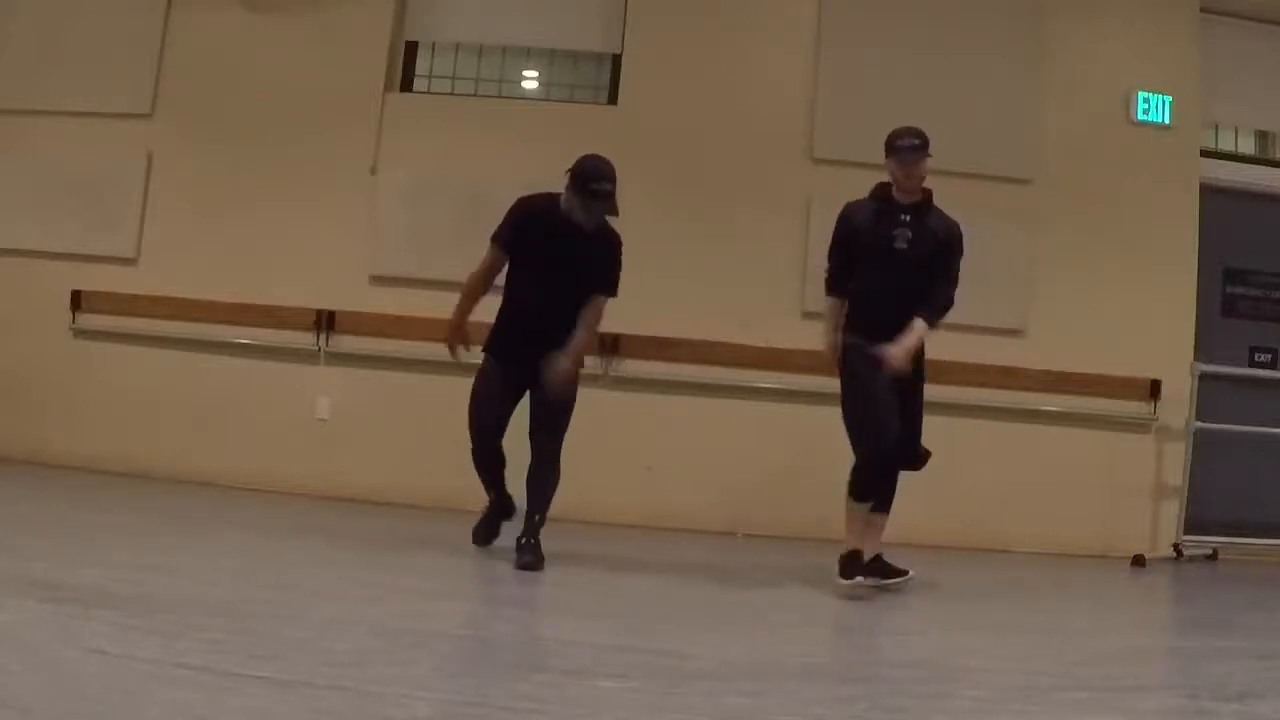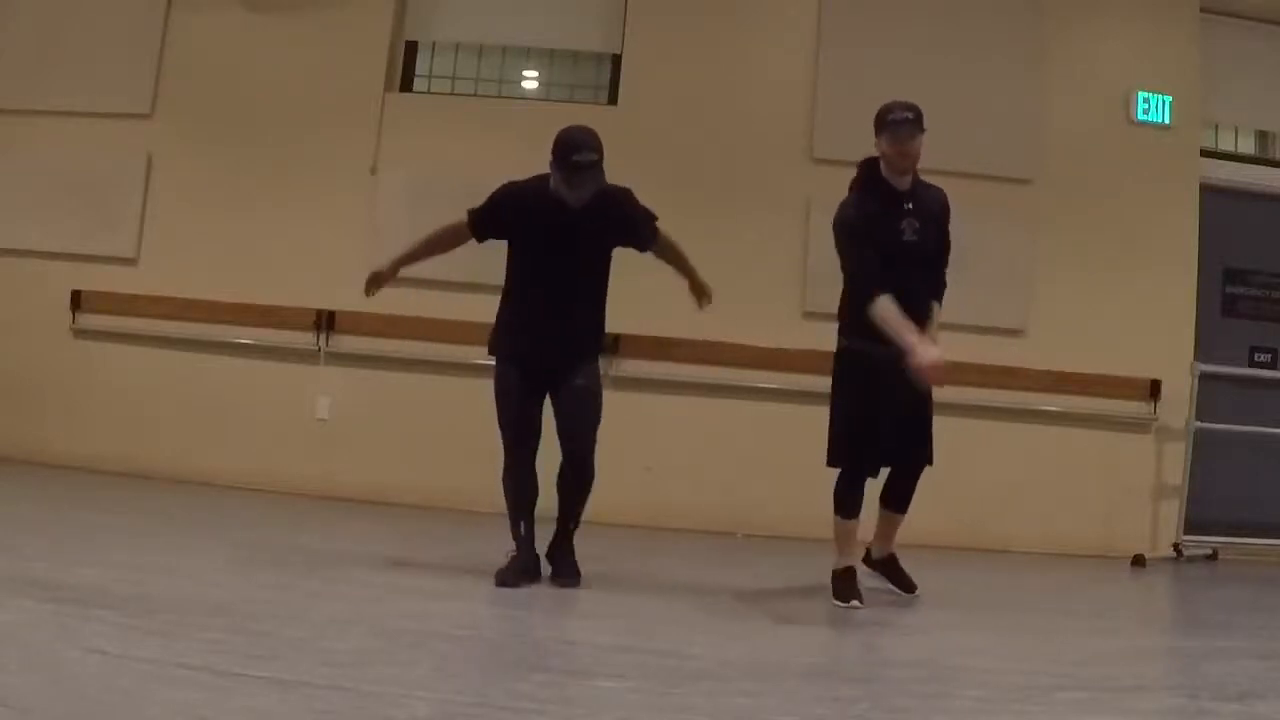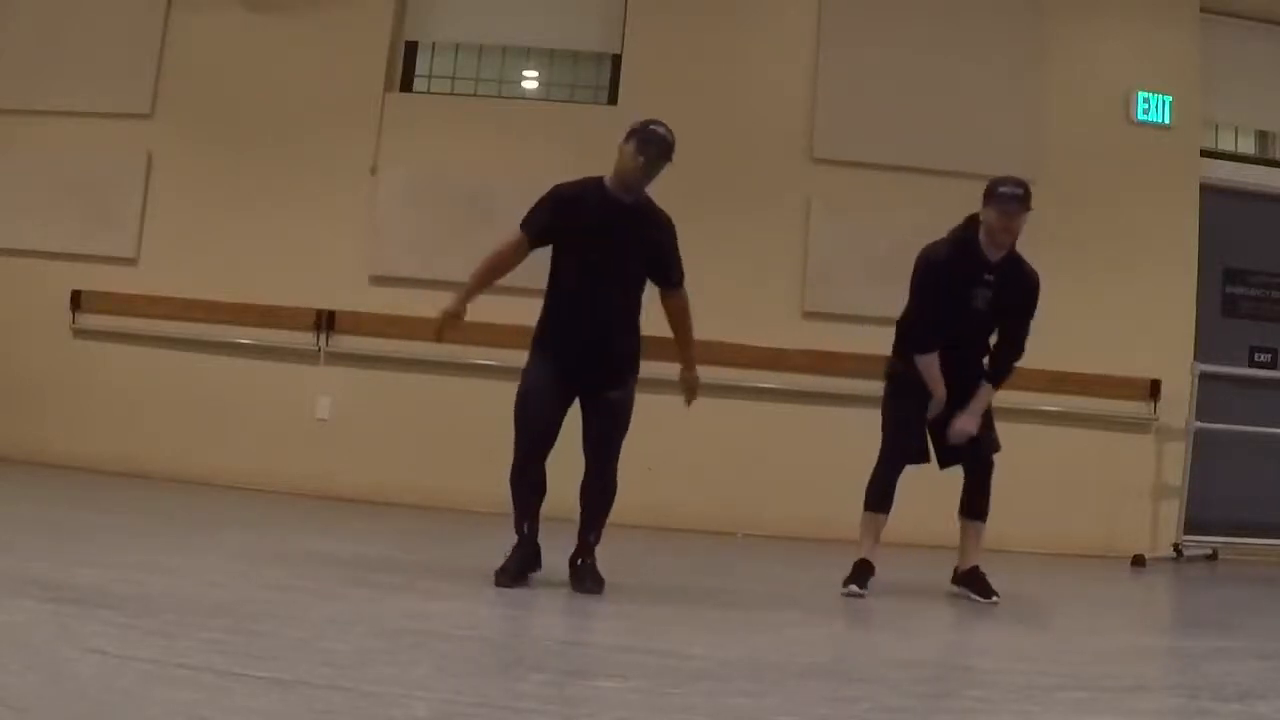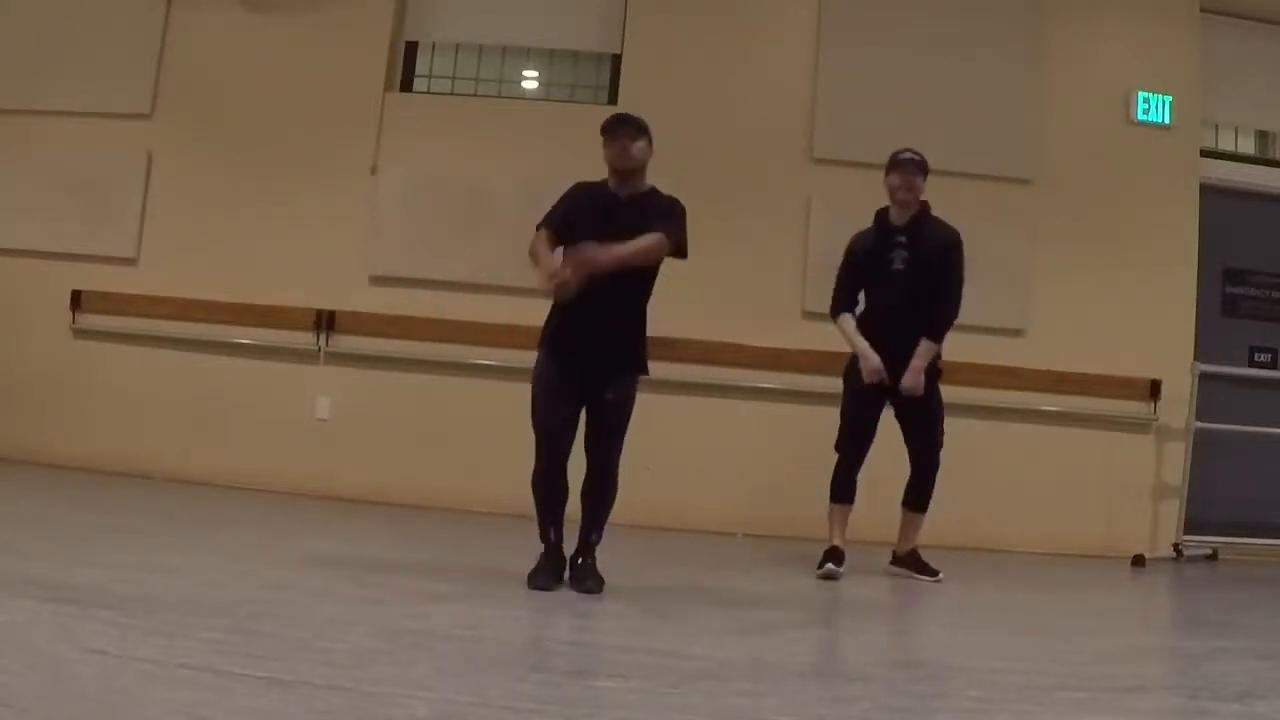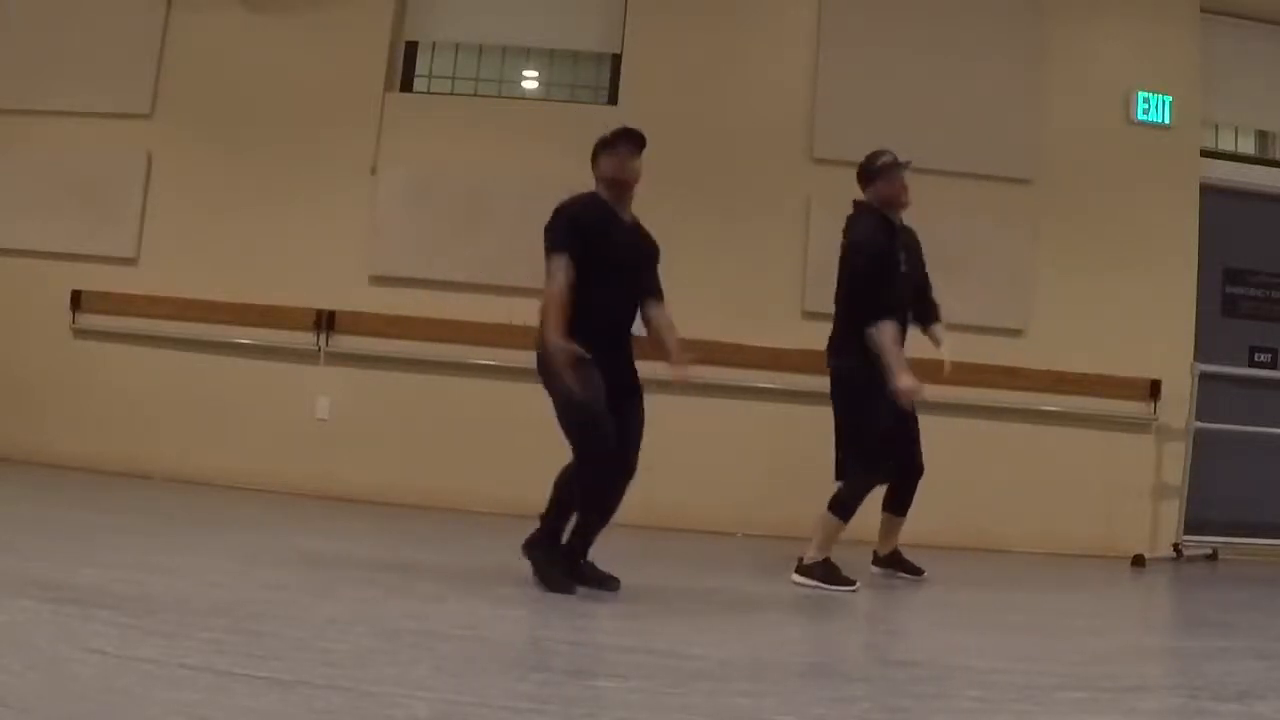
dt=1s
person 1, frame 1
left shoulder: (607, 241)
right shoulder: (531, 211)
left elbow: (595, 307)
right elbow: (493, 263)
left wrist: (570, 358)
right wrist: (460, 314)
left hip: (559, 357)
right hip: (507, 346)
left knee: (547, 448)
right knee: (483, 433)
left ankle: (531, 535)
right ankle: (498, 502)
person 1, frame 2
left shoulder: (617, 204)
right shoulder: (518, 198)
left elbow: (658, 241)
right elbow: (459, 231)
left wrist: (693, 279)
right wrist: (395, 266)
left hip: (578, 355)
right hip: (517, 349)
left knee: (580, 452)
right knee: (519, 452)
left ankle: (563, 546)
right ankle: (525, 551)
person 1, frame 3
left shoulder: (657, 226)
right shoulder: (571, 198)
left elbow: (673, 292)
right elbow: (517, 247)
left wrist: (688, 361)
right wrist: (464, 296)
left hip: (616, 364)
right hip: (554, 352)
left knee: (602, 464)
right knee: (528, 451)
left ankle: (585, 556)
right ankle: (525, 546)
person 1, frame 4
left shoulder: (665, 209)
right shoulder: (580, 197)
left elbow: (654, 247)
right elbow: (540, 241)
left wrist: (607, 257)
right wrist: (551, 266)
left hip: (619, 357)
right hip: (560, 348)
left knee: (603, 461)
right knee: (550, 455)
left ankle: (586, 557)
right ankle: (552, 552)
person 1, frame 5
left shoulder: (642, 239)
right shoulder: (576, 214)
left elbow: (652, 304)
right elbow: (558, 272)
left wrist: (672, 348)
right wrist: (554, 335)
left hip: (618, 364)
right hip: (572, 354)
left knee: (620, 465)
right knee: (596, 452)
left ankle: (574, 556)
right ankle: (546, 540)
person 2, frame 1
left shoulder: (944, 229)
right shoulder: (857, 215)
left elbow: (942, 297)
right elbow: (837, 280)
left wrist: (908, 343)
right wrist: (834, 335)
left hip: (906, 354)
right hip: (861, 347)
left knee: (894, 454)
right knee: (877, 443)
left ankle: (869, 554)
right ankle: (853, 548)
person 2, frame 2
left shoulder: (934, 202)
right shoulder: (857, 208)
right elbow: (867, 288)
left wrist: (923, 341)
right wrist: (914, 342)
left hip: (909, 351)
right hip: (863, 350)
left knee: (911, 458)
right knee: (858, 460)
left ankle: (881, 551)
right ankle: (843, 568)
person 2, frame 3
left shoulder: (1023, 280)
right shoulder: (939, 258)
left elbow: (1009, 350)
right elbow: (919, 333)
left wrist: (974, 409)
right wrist: (938, 393)
left hip: (967, 377)
right hip: (913, 369)
left knee: (981, 463)
right knee: (893, 457)
left ankle: (967, 568)
right ankle: (865, 561)
person 2, frame 4
left shoulder: (943, 240)
right shoulder: (865, 242)
left elbow: (945, 311)
right elbow: (841, 306)
left wrist: (917, 366)
right wrist: (865, 352)
left hip: (918, 366)
right hip: (868, 363)
left knee: (927, 458)
right knee: (851, 452)
left ankle: (905, 551)
right ankle: (836, 548)
person 2, frame 5
left shoulder: (906, 239)
right shoulder: (865, 238)
left elbow: (920, 299)
right elbow: (875, 312)
left wrist: (941, 341)
right wrist: (898, 372)
left hip: (885, 373)
right hip: (860, 373)
left knee: (908, 466)
right knee: (866, 469)
left ankle: (886, 550)
right ankle: (813, 560)
